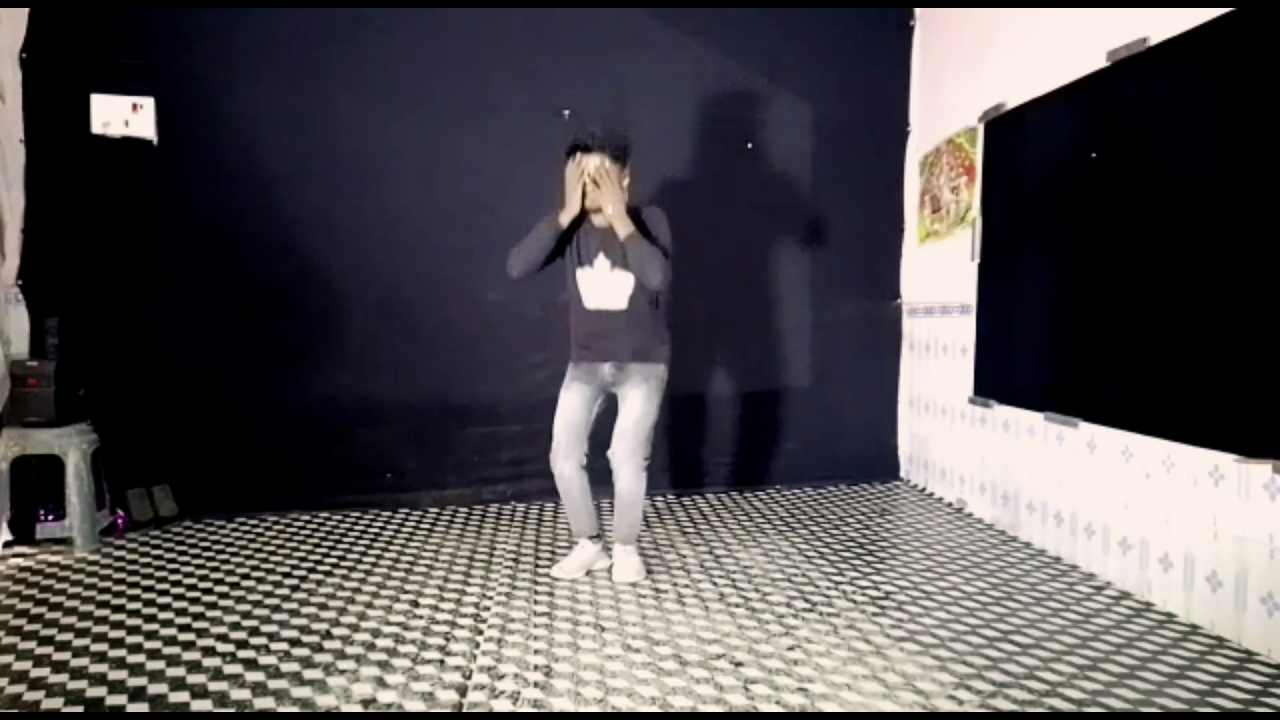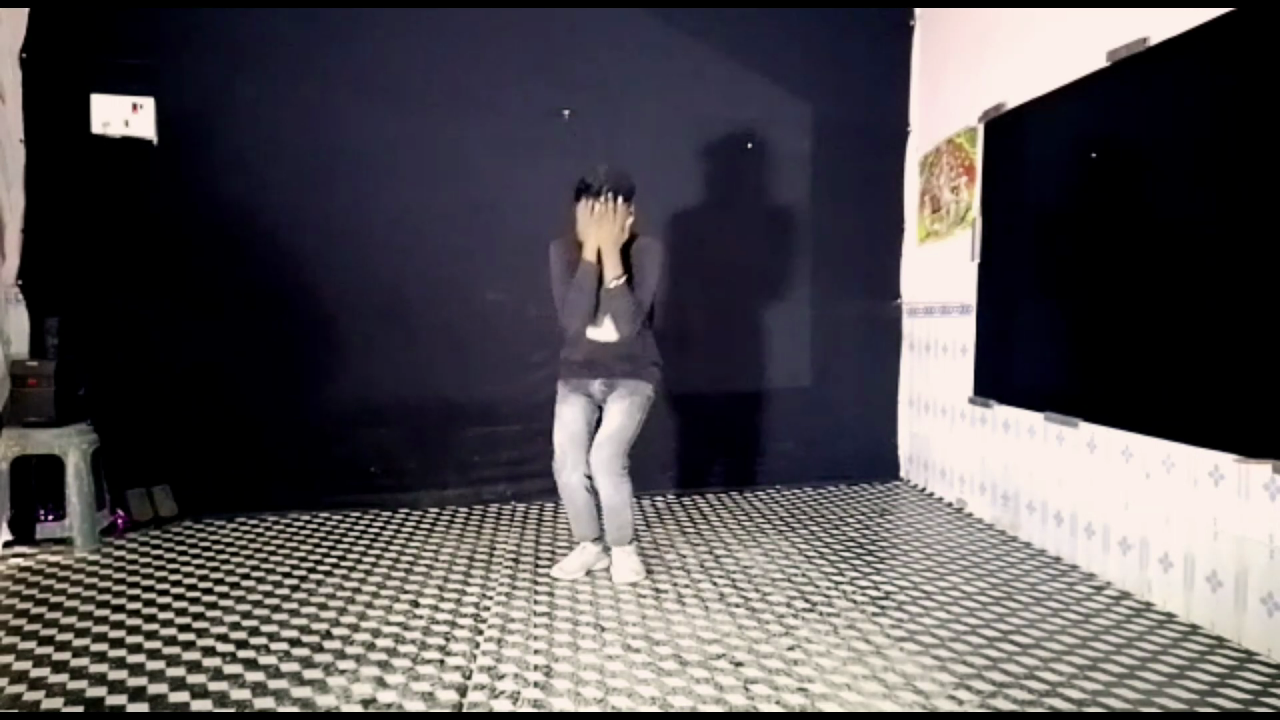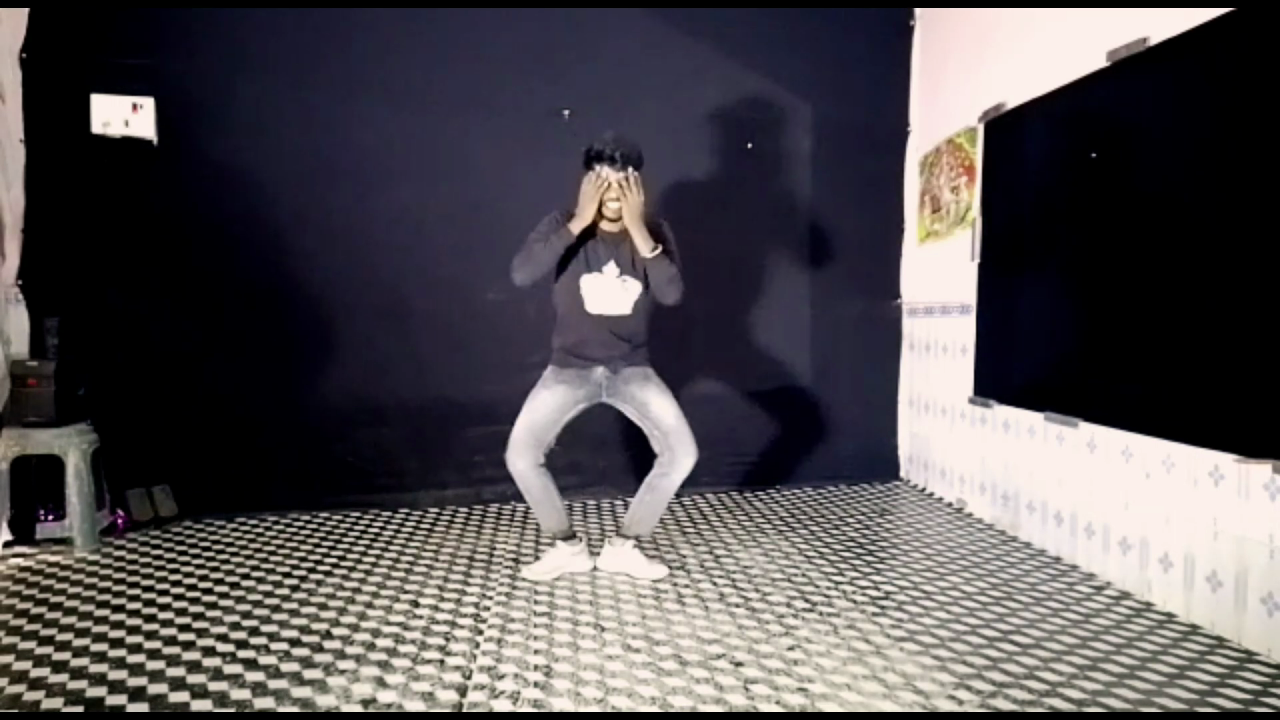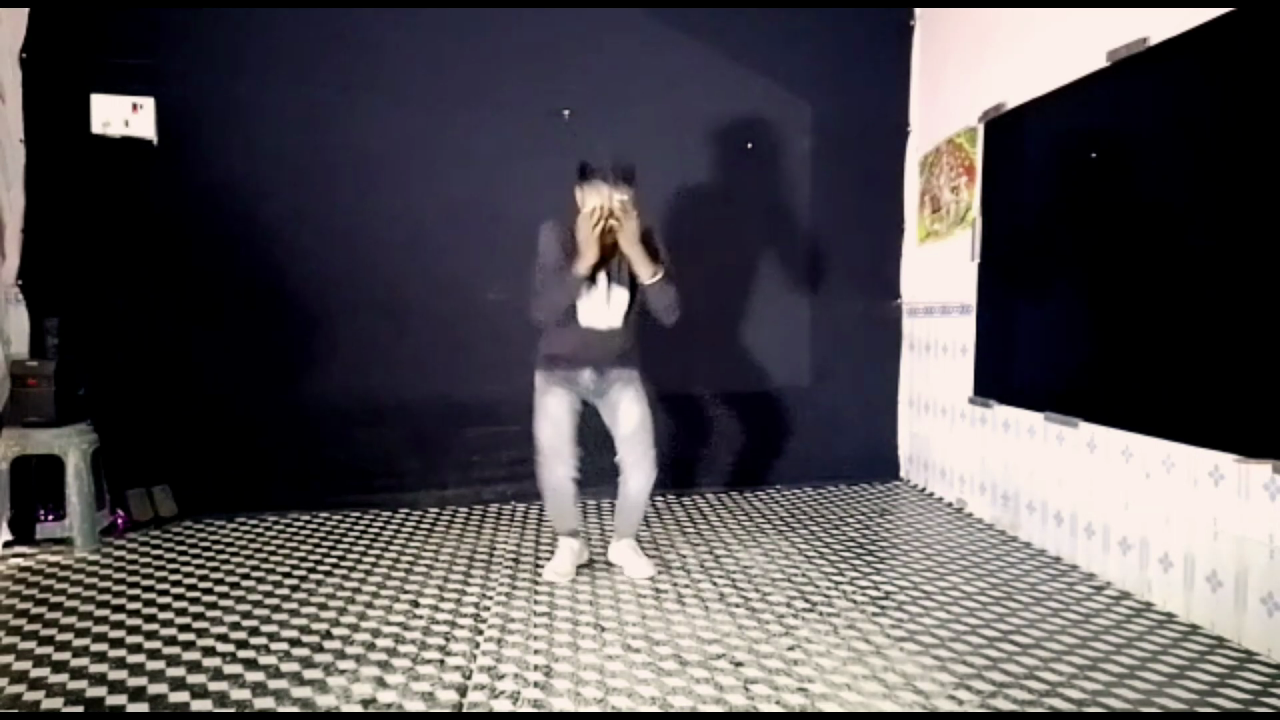
dt=0.3s
person 1, frame 1
left shoulder: (647, 219)
right shoulder: (568, 223)
left elbow: (657, 278)
right elbow: (517, 267)
left wrist: (618, 216)
right wrist: (568, 212)
left hip: (643, 362)
right hip: (586, 362)
left knee: (627, 455)
right knee: (564, 455)
left ankle: (626, 546)
right ankle: (589, 543)
person 1, frame 2
left shoulder: (646, 251)
right shoulder: (564, 249)
left elbow: (628, 323)
right elbow: (574, 321)
left wrist: (611, 253)
right wrist: (589, 251)
left hip: (633, 378)
right hip: (576, 378)
left knee: (606, 460)
right knee: (567, 465)
left ankle: (623, 548)
right ankle: (590, 545)
person 1, frame 3
left shoulder: (654, 229)
right shoulder: (561, 223)
left elbow: (671, 294)
right elbow: (522, 273)
left wrist: (637, 229)
right wrist: (582, 221)
left hip: (631, 368)
right hip: (570, 367)
left knee: (682, 451)
right knee: (520, 456)
left ankle: (627, 544)
right ankle: (565, 545)
person 1, frame 4
left shoulder: (643, 242)
right shoulder: (555, 236)
left elbow: (669, 313)
right elbow: (543, 313)
left wrist: (636, 254)
right wrist: (584, 259)
left hip: (617, 371)
right hip: (559, 369)
left knee: (641, 465)
right knee: (557, 462)
left ankle: (624, 542)
right ankle: (569, 542)
